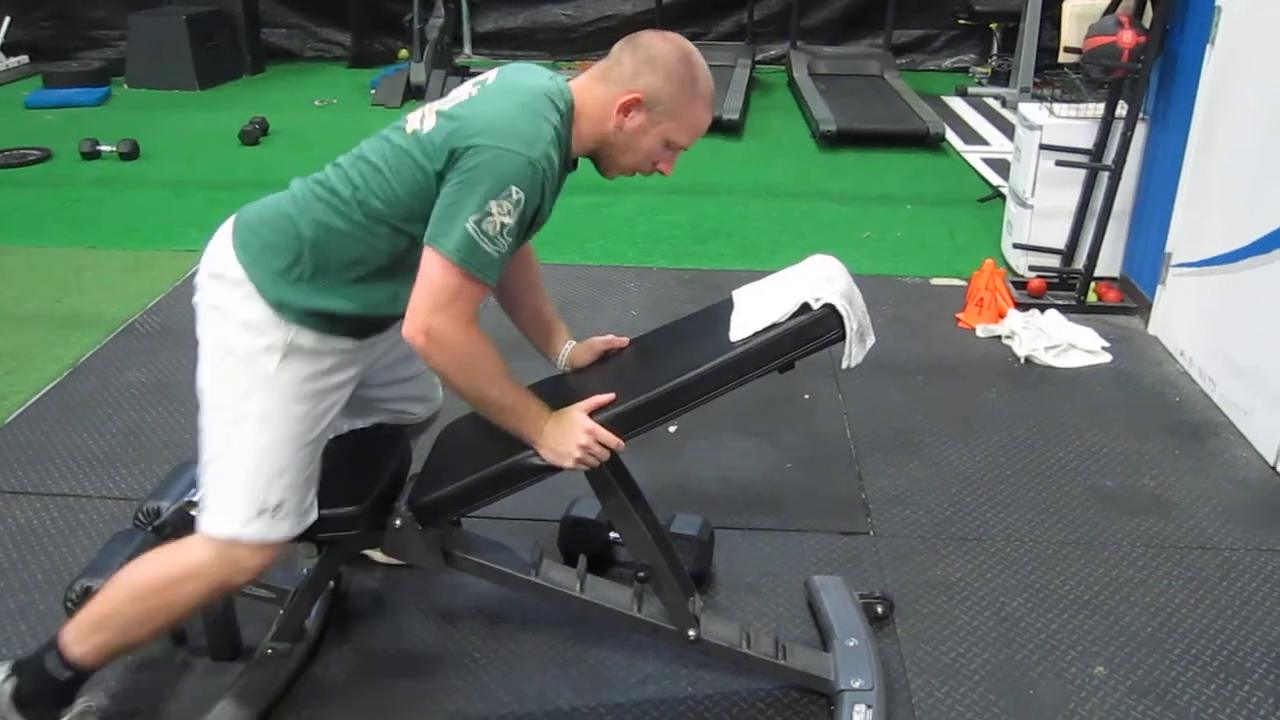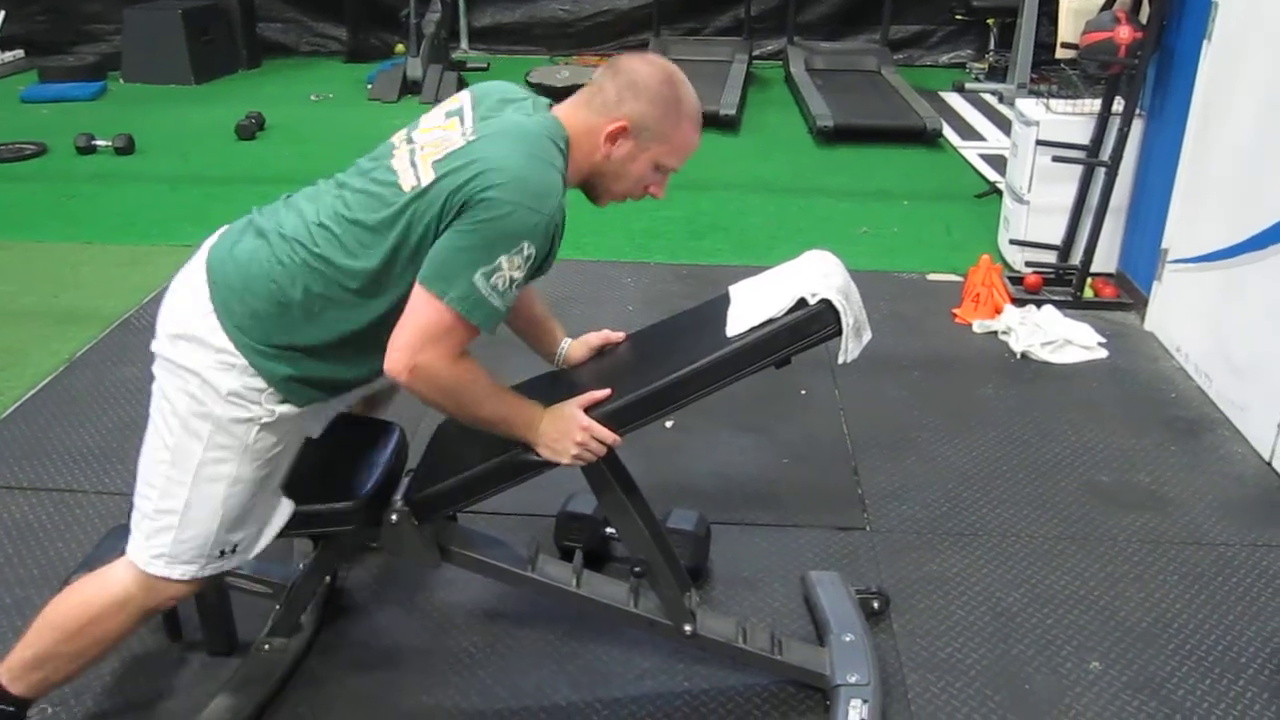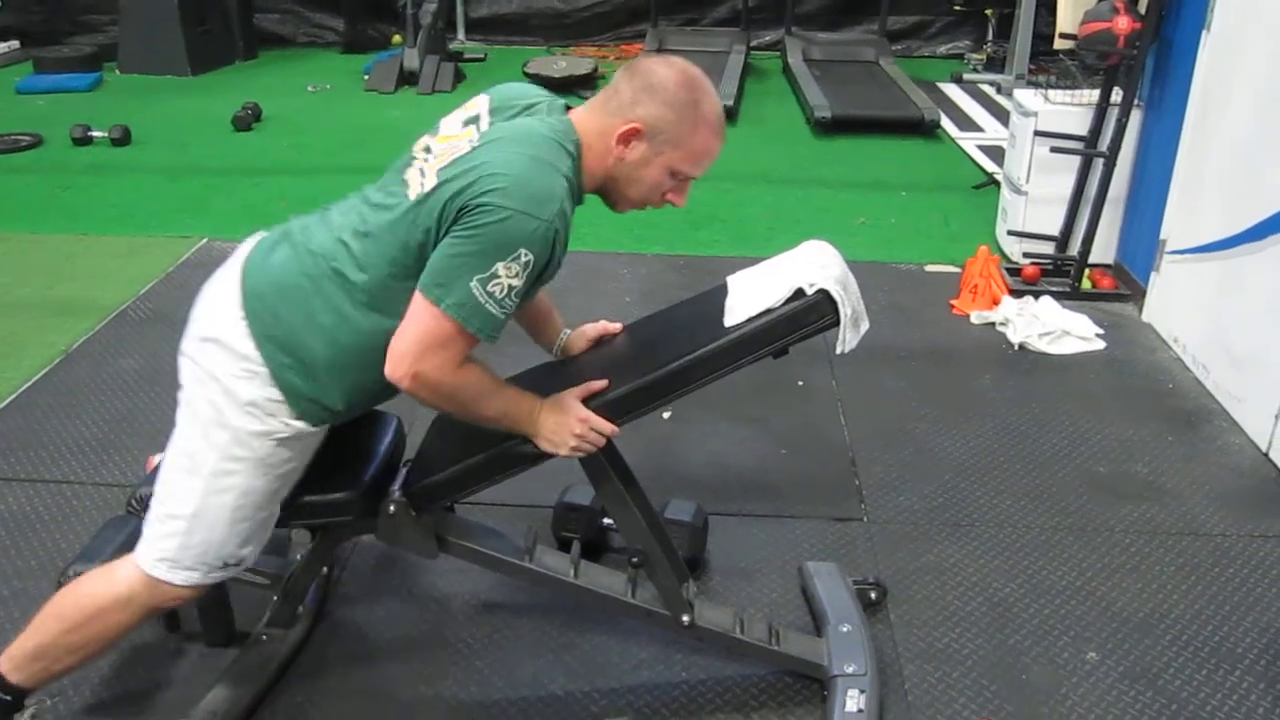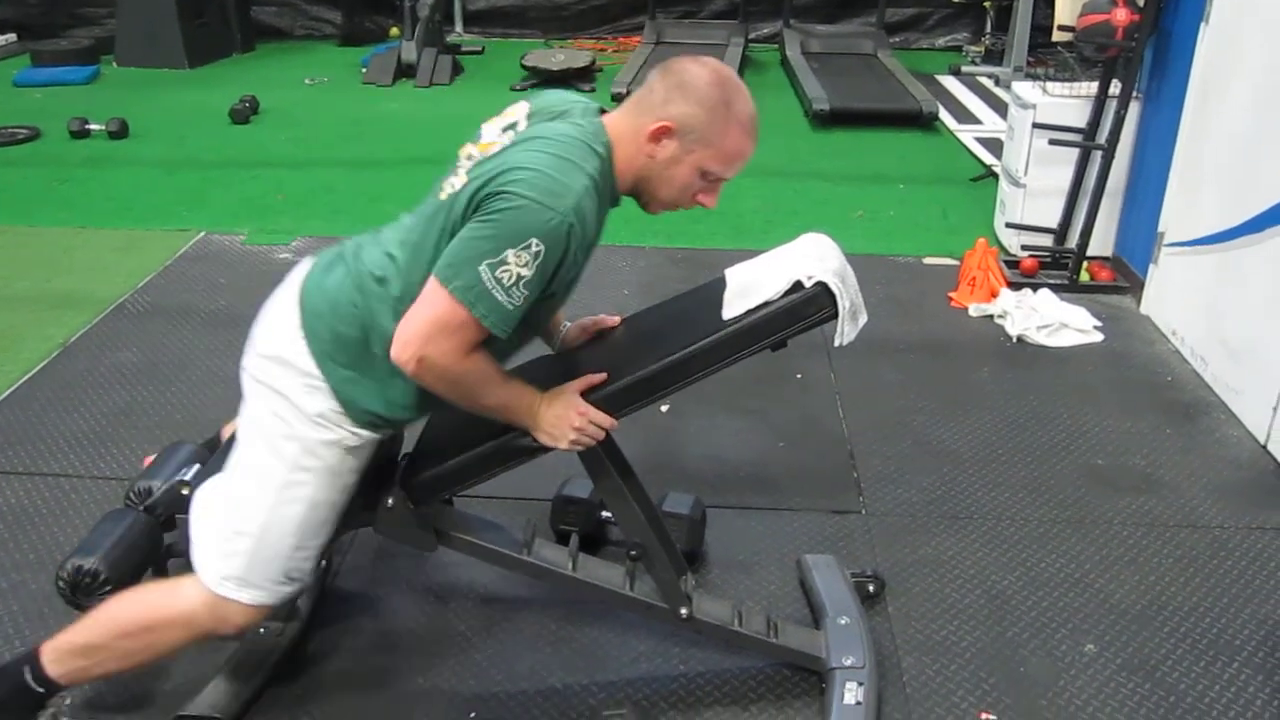
dt=0.2s
person 1, frame 1
left shoulder: (541, 94)
right shoulder: (515, 144)
left elbow: (505, 247)
right elbow: (434, 325)
left wrist: (564, 350)
right wrist: (542, 427)
right hip: (270, 306)
left knee: (415, 408)
right knee: (243, 546)
person 1, frame 2
left shoulder: (508, 106)
right shoulder: (525, 193)
right elbow: (418, 361)
left wrist: (560, 346)
right wrist: (540, 428)
left hip: (248, 265)
right hip: (241, 350)
left knee: (375, 389)
right knee: (168, 572)
person 1, frame 3
left shoulder: (524, 105)
right shoulder: (528, 201)
right elbow: (418, 365)
left wrist: (560, 340)
right wrist: (538, 420)
left hip: (273, 277)
right hip: (265, 364)
right knee: (171, 576)
left ankle: (178, 464)
person 1, frame 4
left shoulder: (567, 111)
right shoulder: (552, 200)
right elbow: (424, 351)
left wrist: (560, 332)
right wrist: (538, 413)
left hip: (330, 299)
right hip: (327, 375)
right knee: (231, 600)
